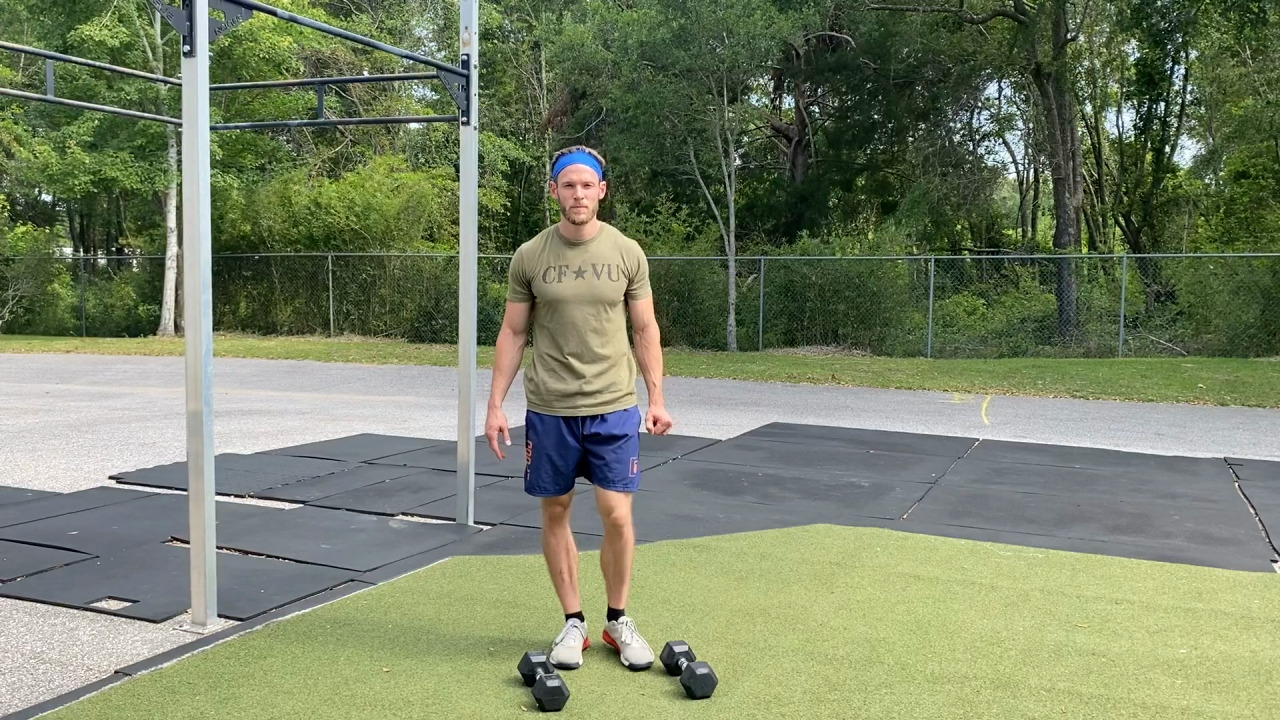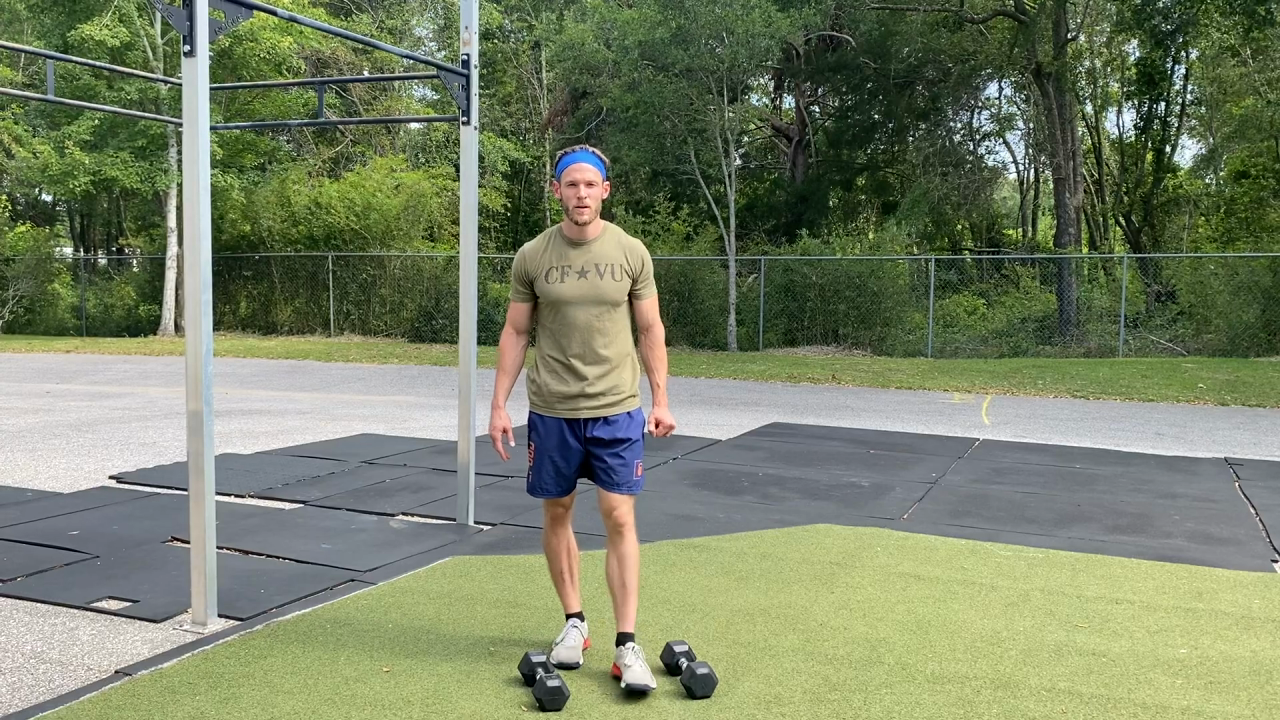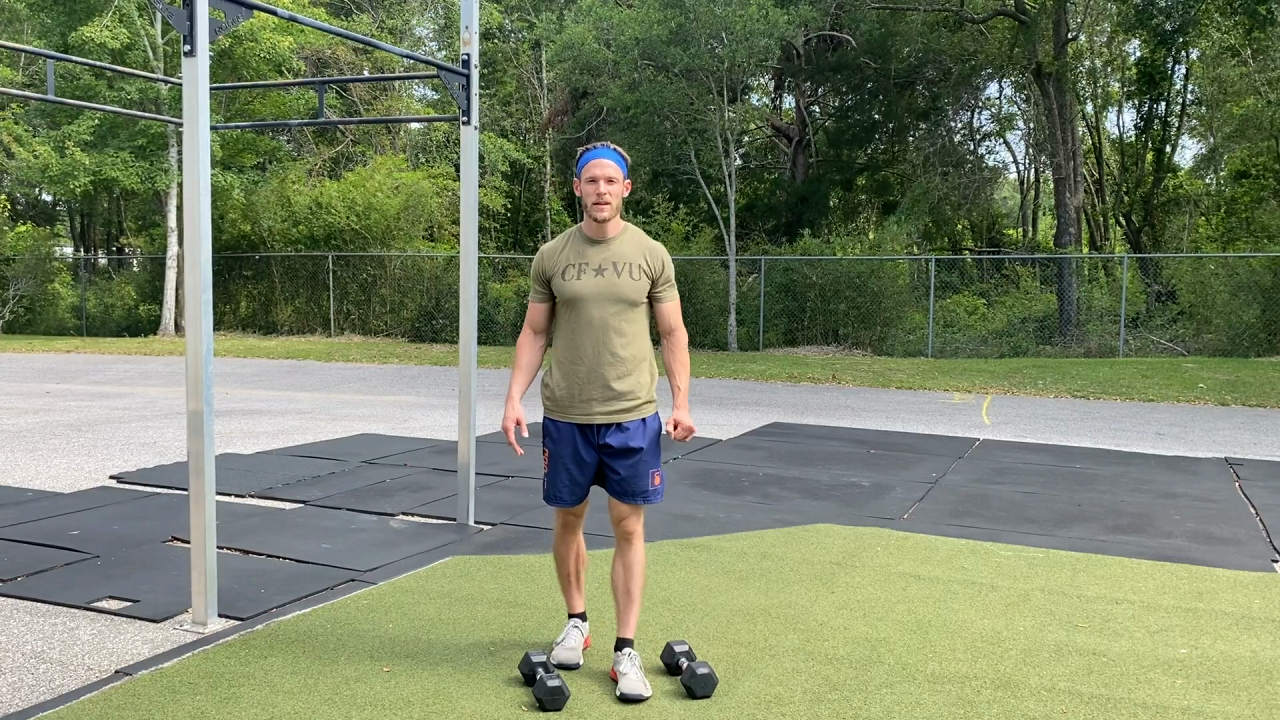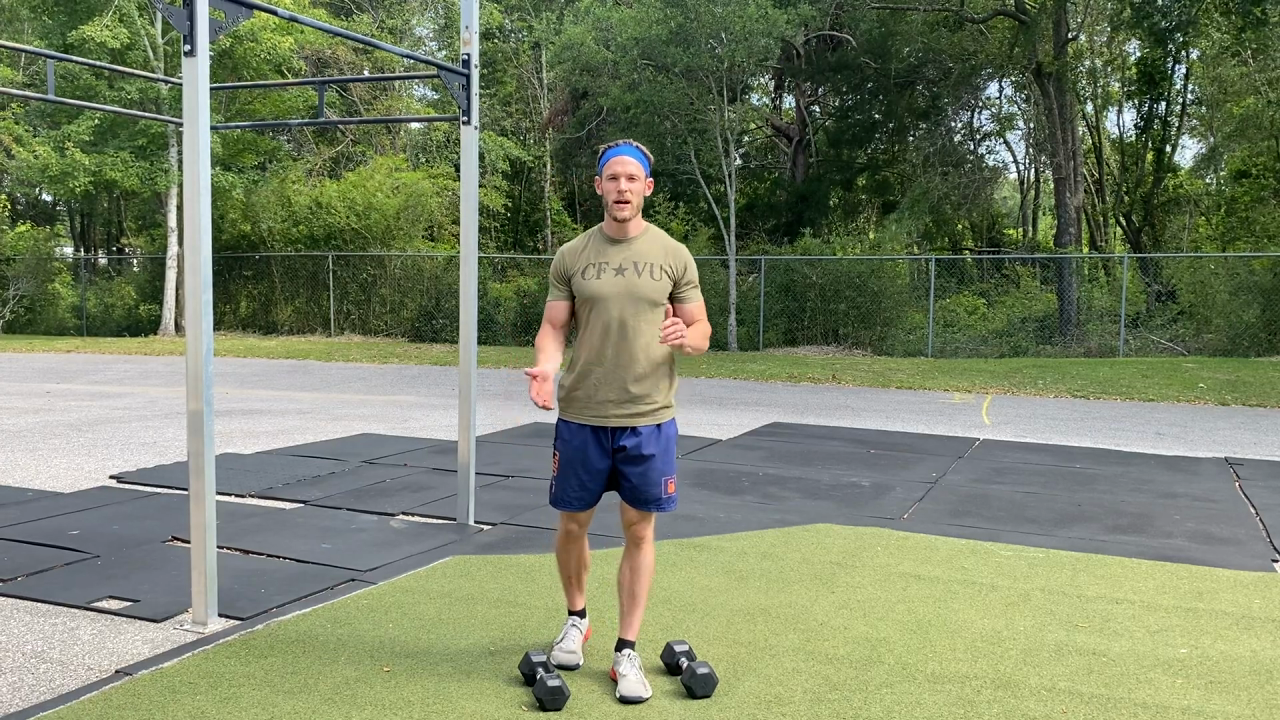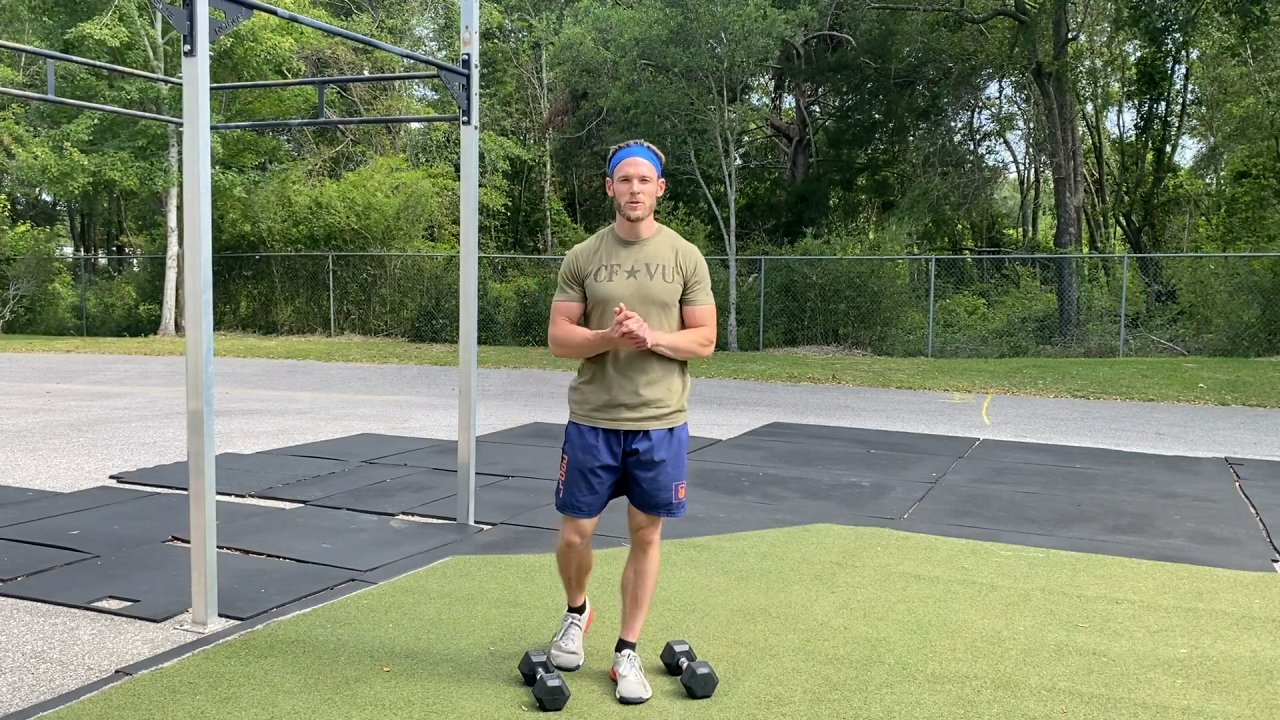
dt=0.4s
person 1, frame 1
left shoulder: (627, 253)
right shoulder: (529, 257)
left elbow: (645, 329)
right elbow: (513, 333)
left wrist: (657, 399)
right wrist: (495, 404)
left hip: (613, 406)
right hip: (550, 409)
left knee: (617, 516)
right knee: (556, 513)
left ankle: (618, 619)
right ankle: (574, 623)
person 1, frame 2
left shoulder: (631, 252)
right shoulder: (532, 256)
left elbow: (650, 329)
right elbow: (516, 333)
left wrist: (661, 399)
right wrist: (499, 405)
left hip: (617, 408)
right hip: (552, 409)
left knee: (619, 520)
right knee: (557, 514)
left ankle: (626, 646)
right ankle: (574, 622)
person 1, frame 3
left shoulder: (651, 253)
right shoulder: (551, 255)
left elbow: (673, 332)
right elbow: (535, 333)
left wrist: (681, 402)
right wrist: (514, 398)
left hip: (632, 415)
right hip: (566, 415)
left knee: (628, 527)
right knee: (568, 520)
left ankle: (626, 650)
right ankle: (576, 622)
person 1, frame 4
left shoulder: (673, 255)
right shoulder: (571, 255)
left elbow: (700, 327)
right elbow: (554, 328)
left wrist: (687, 339)
right wrist: (545, 368)
left hip: (649, 419)
right hip: (581, 417)
left knee: (639, 532)
right knee: (572, 525)
left ankle: (626, 652)
right ankle: (576, 618)
person 1, frame 5
left shoulder: (685, 256)
right shoulder: (582, 256)
left elbow: (704, 340)
right elbow: (558, 338)
left wrist: (650, 338)
right wrist: (610, 337)
left hip: (660, 422)
right hip: (593, 420)
left knee: (645, 536)
right knee: (575, 534)
left ankle: (627, 653)
right ankle: (577, 611)
